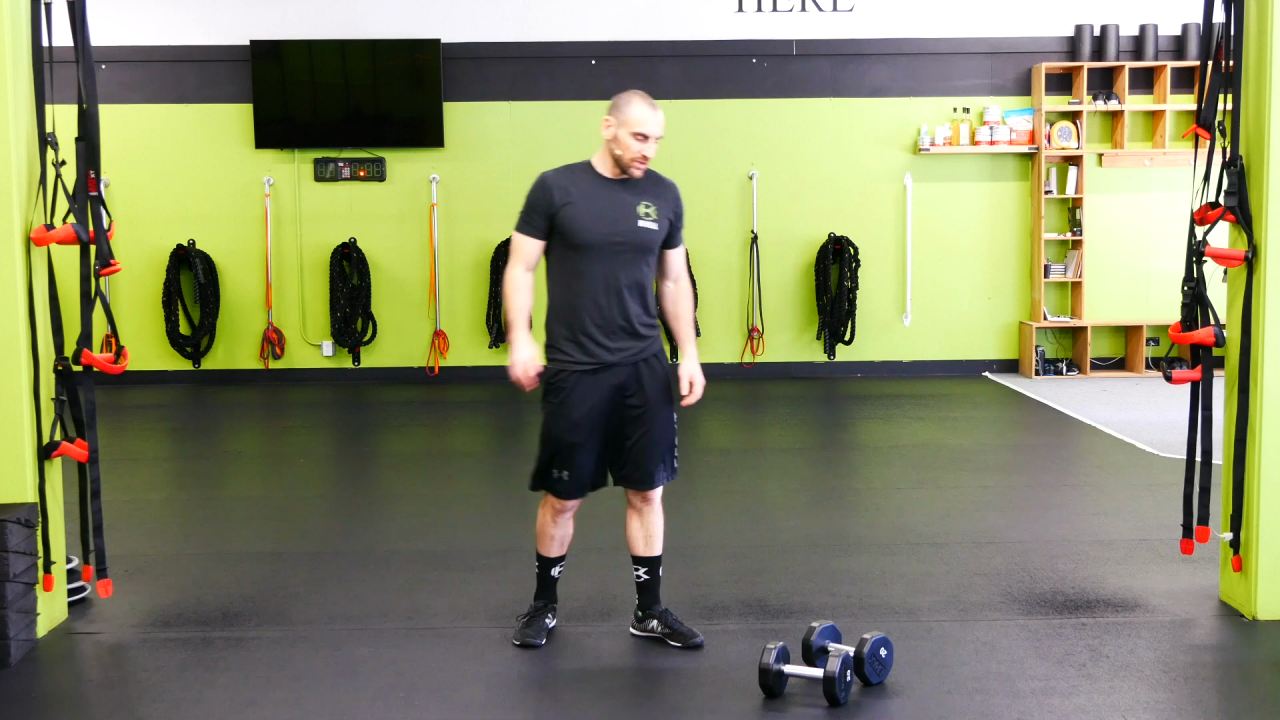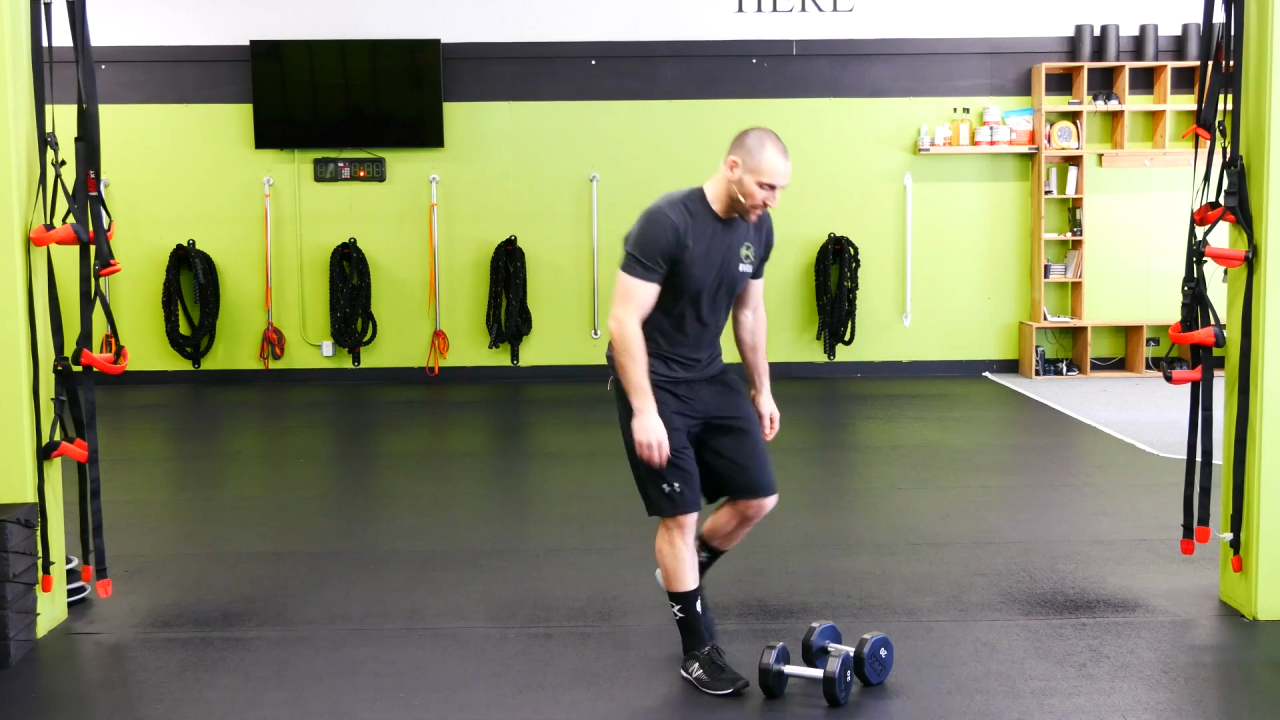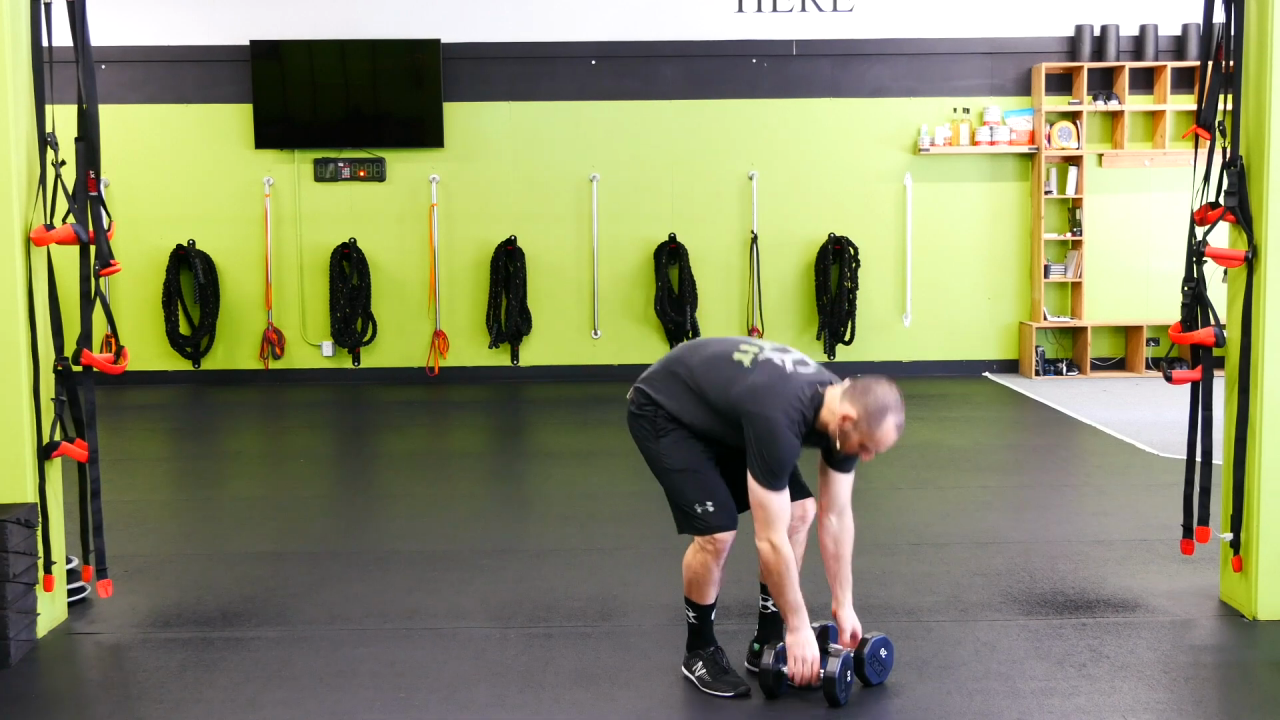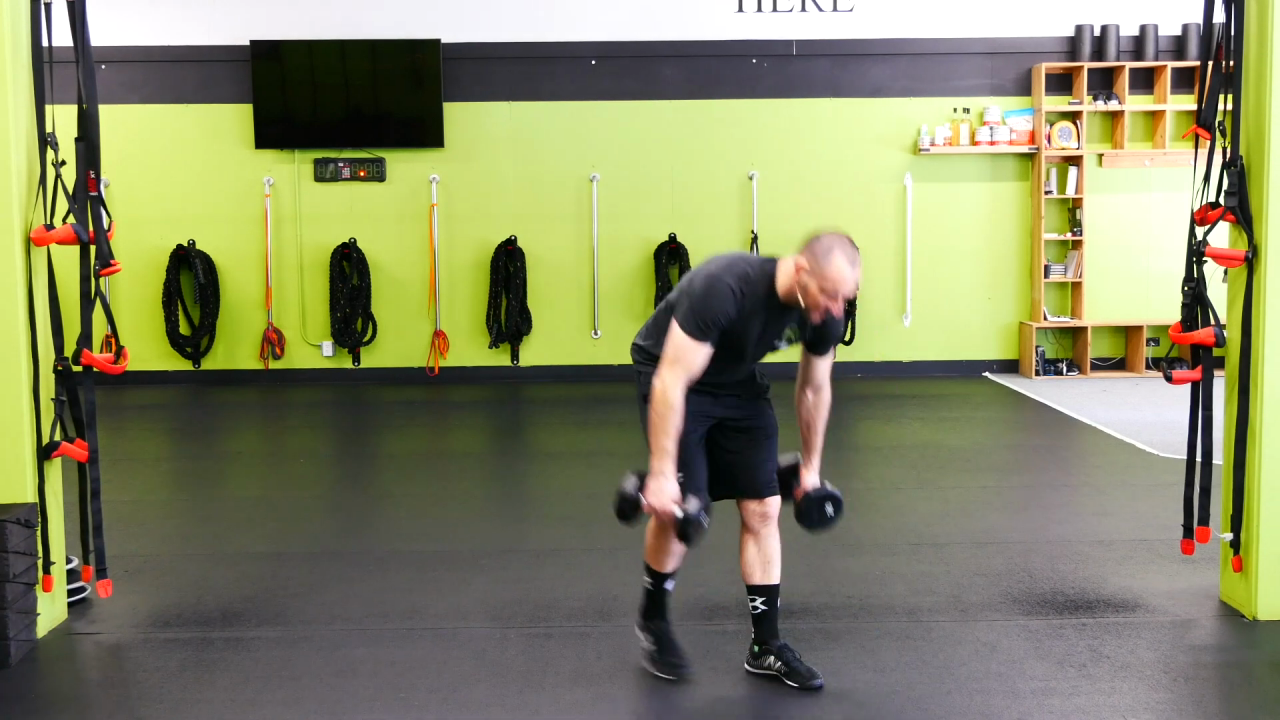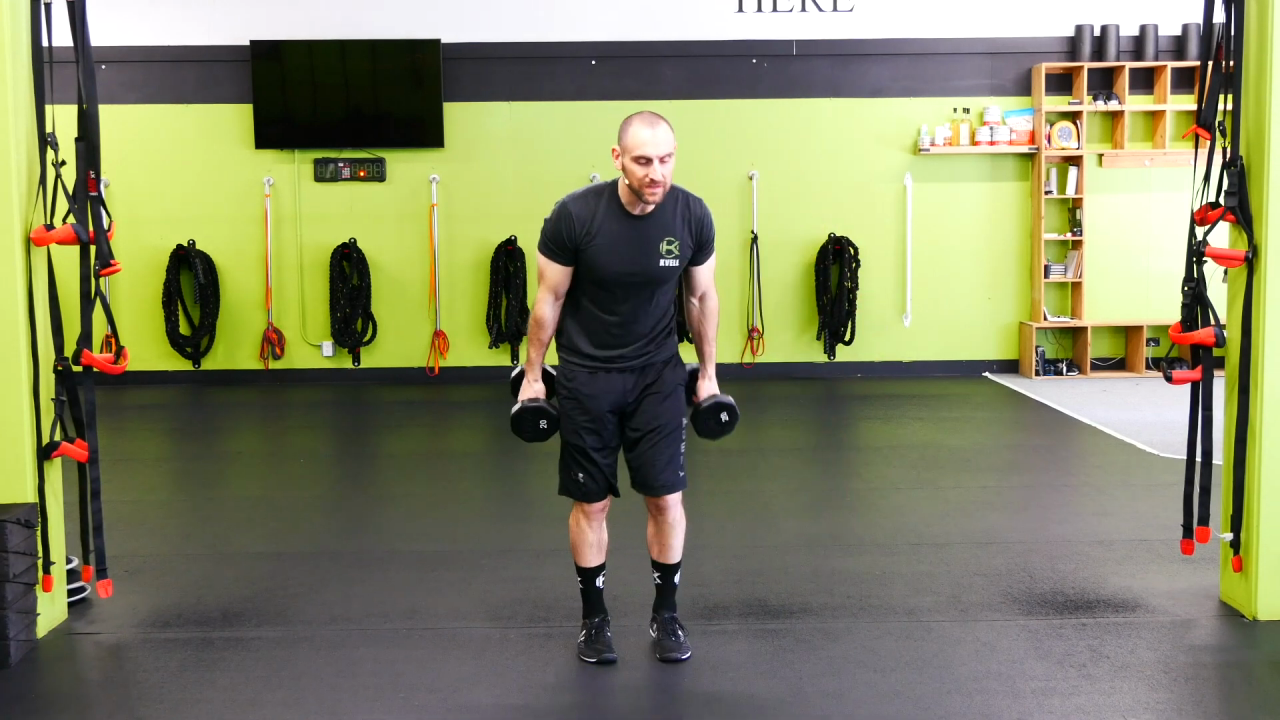
dt=0.7s
person 1, frame 1
left shoulder: (664, 196)
right shoulder: (555, 189)
left elbow: (674, 281)
right elbow: (519, 269)
left wrist: (690, 357)
right wrist: (520, 337)
left hip: (644, 365)
right hip: (576, 369)
left knee: (647, 490)
right knee: (562, 496)
left ankle: (650, 609)
right ankle: (544, 603)
person 1, frame 2
left shoulder: (758, 229)
right shoulder: (666, 223)
left elbow: (749, 311)
right elbow: (626, 323)
left wrist: (763, 390)
right wrist: (643, 411)
left hip: (712, 378)
right hip: (655, 378)
left knee: (757, 496)
right knee: (679, 514)
left ankle: (682, 584)
right ankle: (695, 646)
person 1, frame 3
left shoulder: (840, 411)
right shoulder: (777, 421)
left elbow: (835, 516)
right elbow: (770, 540)
left wrist: (843, 603)
right wrist: (799, 627)
left hip: (723, 412)
right hip: (663, 411)
left knee: (800, 511)
right knee: (717, 530)
left ankle: (767, 642)
right ankle: (700, 651)
person 1, frame 4
left shoulder: (824, 312)
right shoulder: (723, 288)
left elbow: (815, 385)
right elbow: (670, 381)
left wrist: (811, 464)
right wrist: (662, 471)
left hip: (738, 383)
right hip: (673, 376)
left knee: (764, 510)
right knee: (677, 512)
left ankle: (767, 645)
right ankle: (653, 620)
person 1, frame 5
left shoulder: (693, 215)
right shoulder: (575, 215)
left elbow: (702, 295)
right elbow: (549, 299)
left wrist: (709, 370)
right wrist: (532, 375)
left hip: (657, 371)
right hip: (586, 374)
left knee: (665, 497)
right knee: (591, 501)
left ankle: (665, 613)
right ankle: (594, 617)
